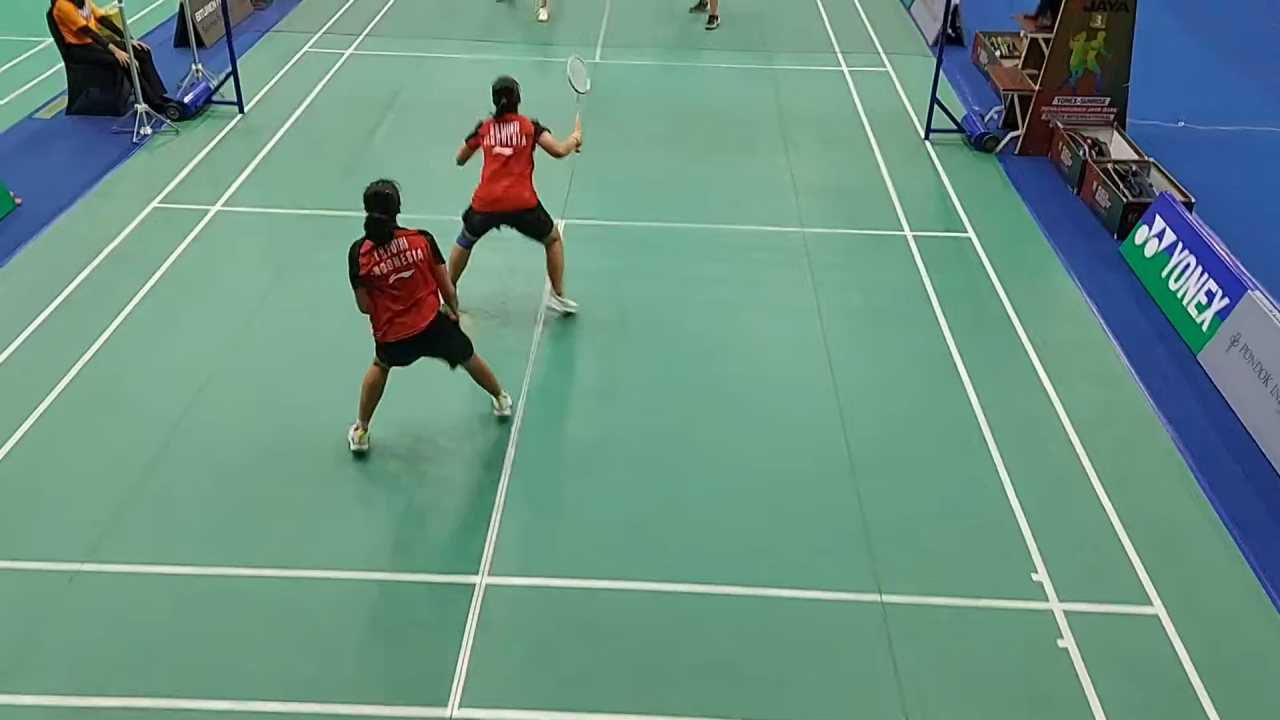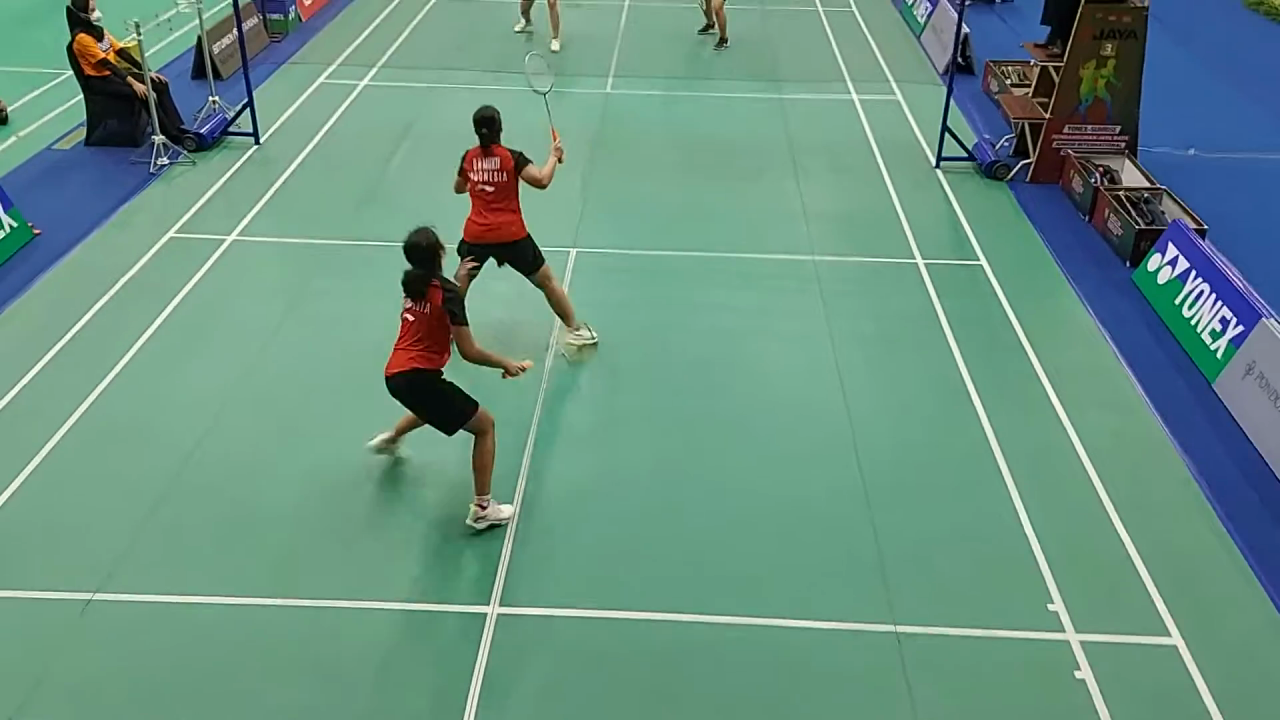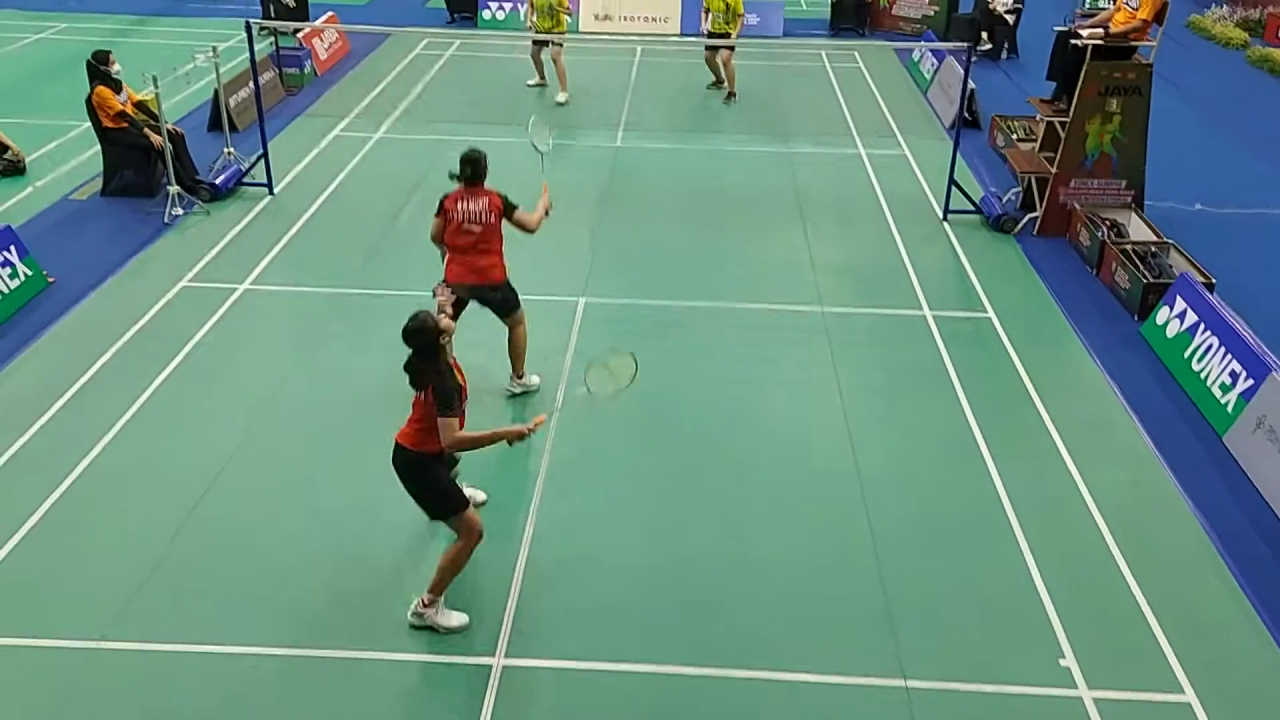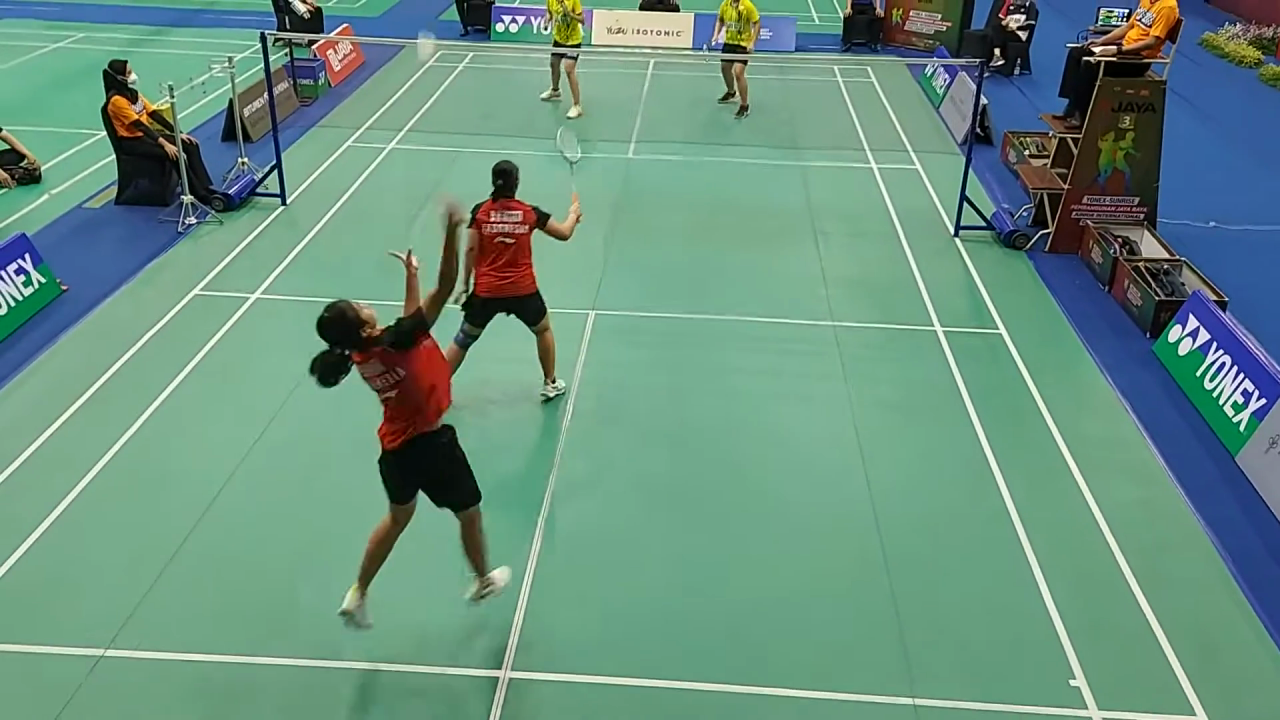
dt=0.3s
person 1, frame 1
left shoulder: (358, 253)
right shoulder: (422, 239)
left elbow: (364, 307)
right elbow: (447, 288)
right wrist: (454, 311)
left hip: (393, 338)
right hip: (434, 326)
left knee: (379, 365)
right knee: (470, 359)
left ankle: (360, 431)
right ankle: (501, 400)
person 1, frame 2
left shoulder: (415, 286)
right shoulder: (449, 296)
right elbow: (468, 351)
left wrist: (460, 283)
right wrist: (508, 365)
left hip: (396, 377)
right hip: (418, 379)
left knee: (438, 407)
right knee: (485, 426)
left ankle: (389, 439)
right ankle: (482, 508)
person 1, frame 3
left shoulder: (430, 359)
right shoulder: (442, 382)
right elbow: (451, 441)
left wrist: (441, 308)
right wrist: (506, 433)
left hip: (414, 450)
right hip: (418, 462)
left knee: (450, 467)
right knee: (471, 532)
left ankle: (450, 494)
right ankle: (428, 607)
person 1, frame 4
left shoulder: (361, 355)
right shoulder: (395, 341)
left elbow: (414, 315)
right elbow: (440, 297)
left wrist: (411, 275)
right wrist: (452, 235)
left hip: (395, 449)
right hip: (428, 444)
left knee: (397, 519)
right knee: (470, 515)
left ankle: (358, 595)
right ankle: (483, 580)
person 2, frame 1
left shoulder: (483, 128)
right shoulder: (530, 125)
left elbow: (460, 159)
right elbow: (559, 150)
left wrist: (469, 144)
right wrist: (574, 139)
left hip: (485, 203)
right hip: (522, 203)
left knee: (464, 242)
right knee: (553, 241)
right ankle: (558, 297)
person 2, frame 2
left shoulder: (469, 157)
right shoulder: (512, 157)
left elbow: (458, 188)
right elbow: (542, 181)
right wrist: (554, 157)
left hip: (476, 237)
right hip: (511, 236)
right knee: (546, 281)
right ankle: (576, 330)
person 2, frame 3
left shoulder: (448, 201)
right shoulder: (497, 201)
left elbow: (435, 236)
right elbow: (531, 225)
right wrist: (543, 205)
left hip: (457, 279)
right hip: (491, 279)
right knee: (517, 322)
right ankle: (518, 378)
person 2, frame 4
left shoulder: (481, 210)
right shoulder: (530, 212)
left elbow: (471, 248)
right elbow: (564, 234)
left wrist: (466, 283)
right wrist: (573, 213)
left hip: (486, 290)
right hip: (523, 290)
left knee: (465, 337)
right knee: (543, 330)
right ankle: (550, 383)
